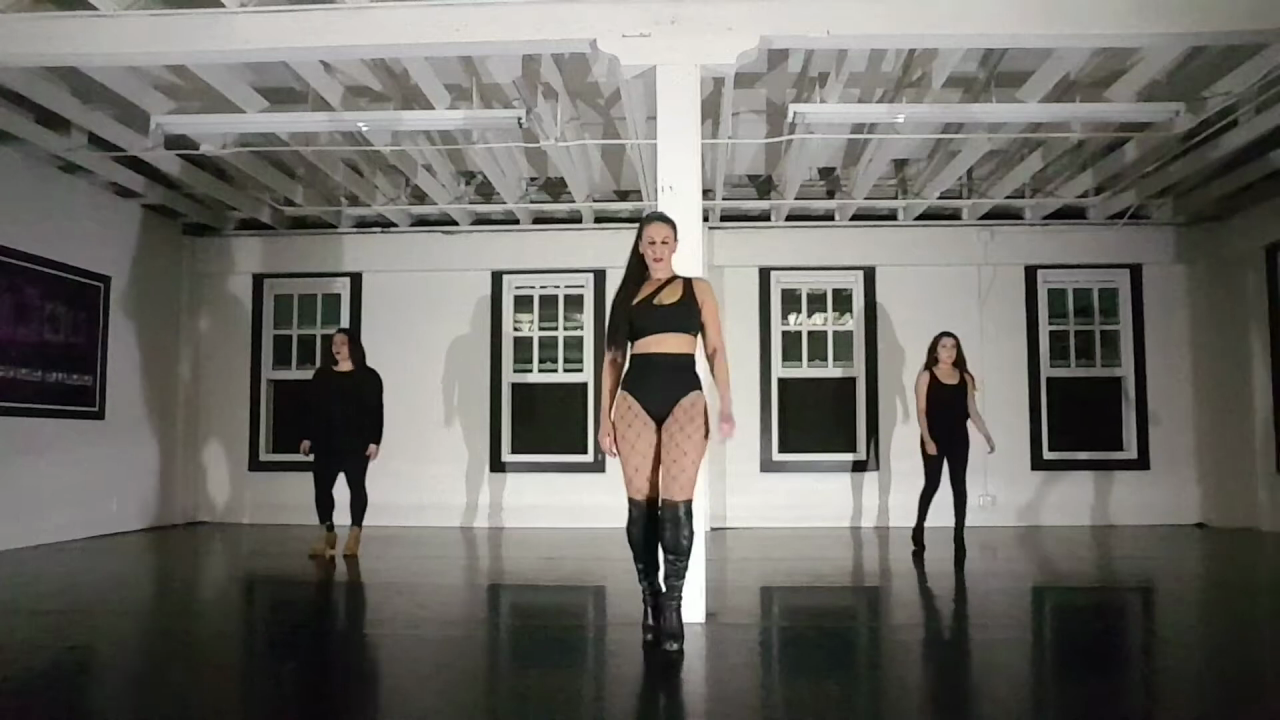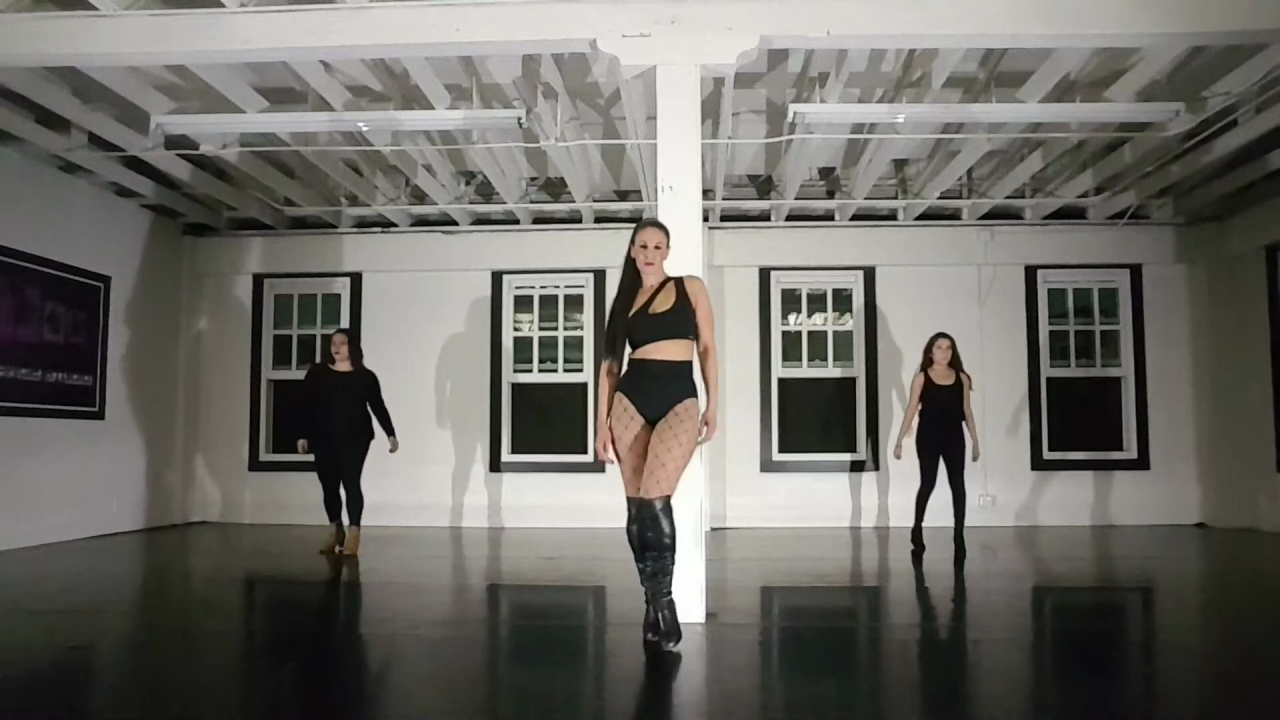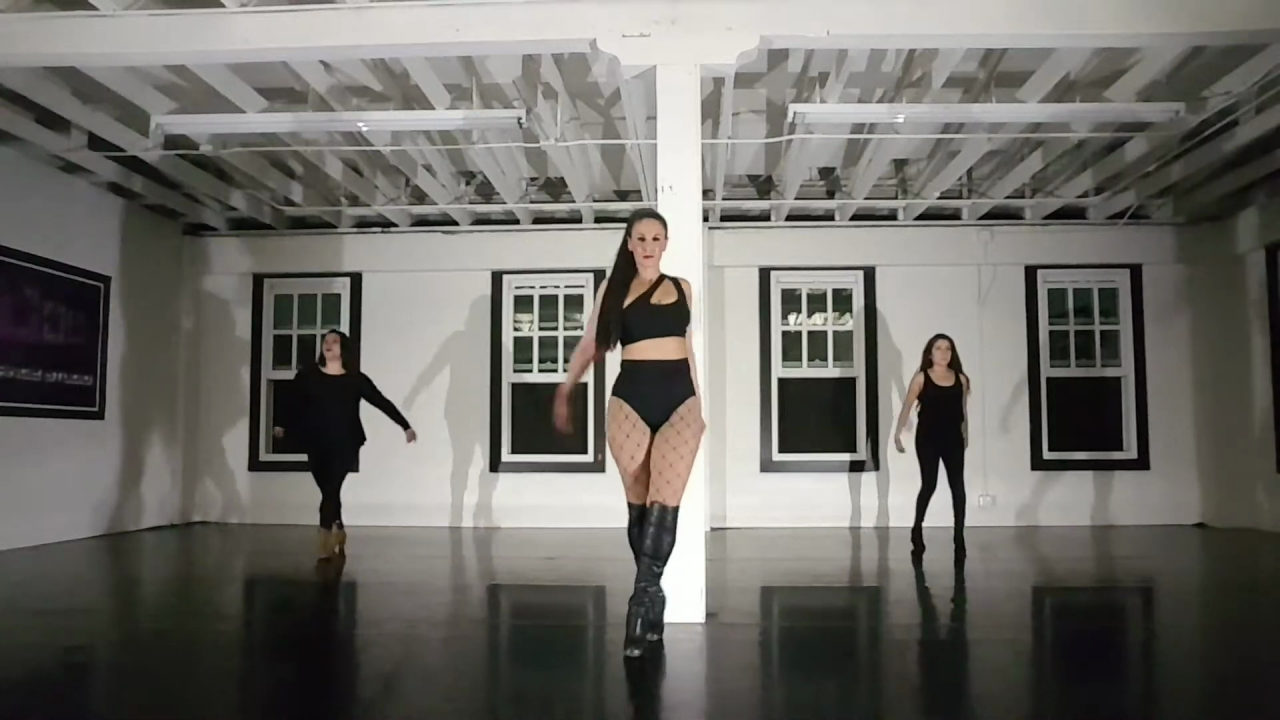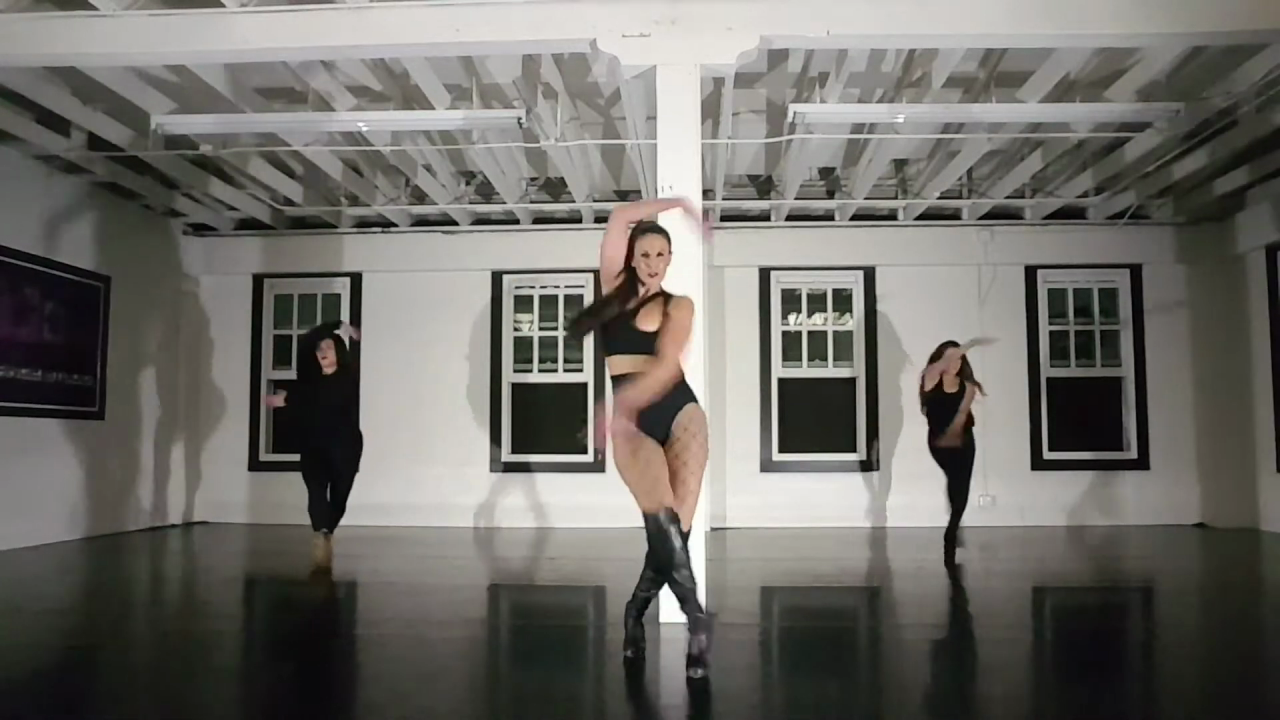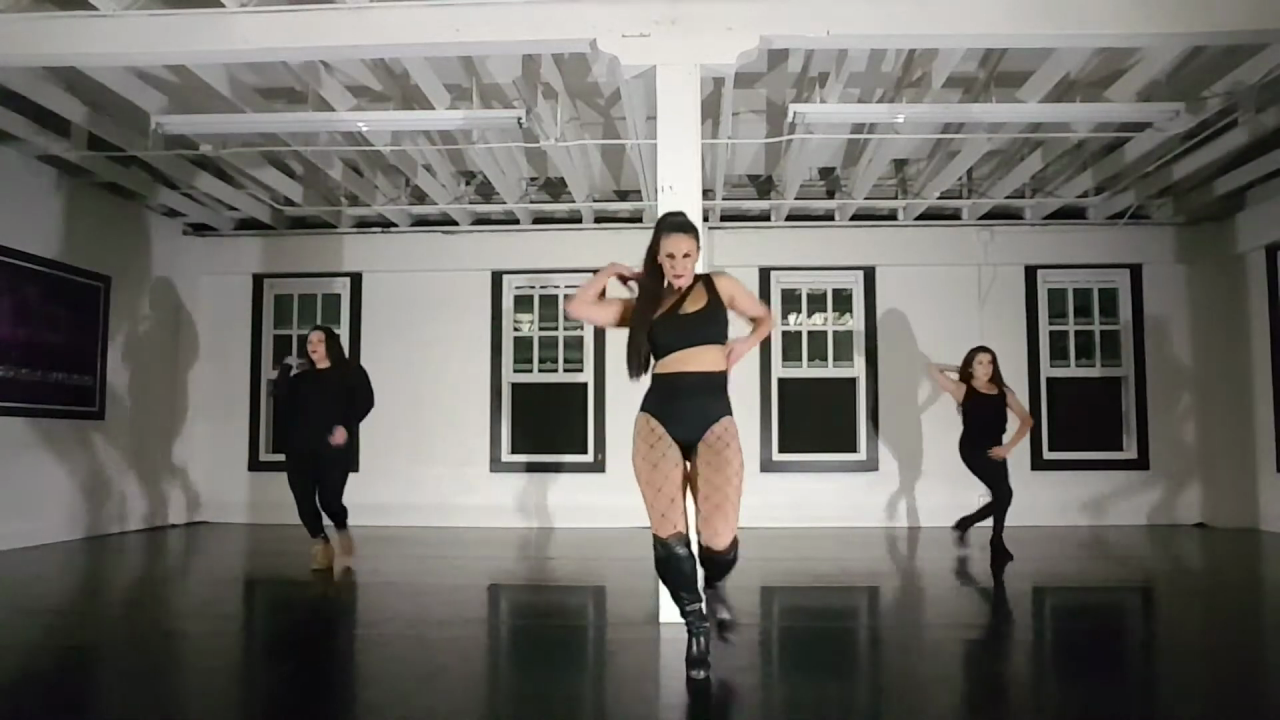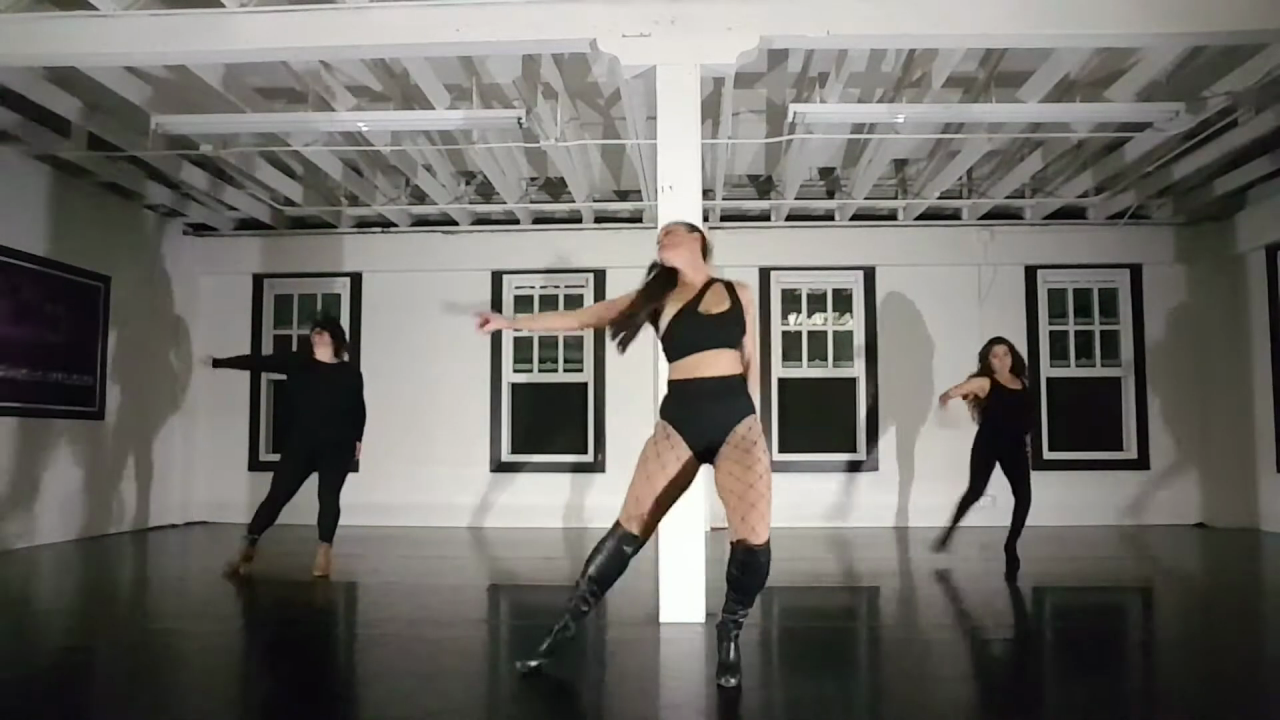
dt=0.5s
person 1, frame 1
left shoulder: (697, 288)
right shoulder: (627, 292)
left elbow: (715, 348)
right elbow: (612, 357)
left wrist: (726, 405)
right wrist: (604, 416)
left hip: (684, 395)
right hip: (635, 397)
left knee: (677, 502)
right knee: (641, 503)
left ankle: (672, 605)
right ankle: (650, 600)
person 1, frame 2
left shoulder: (691, 287)
right shoulder: (624, 300)
left elbow: (707, 347)
right elbow: (610, 364)
left wrist: (712, 404)
right wrist: (602, 423)
left hip: (679, 400)
right hip: (631, 401)
left knee: (655, 497)
right knee: (637, 505)
left ankle: (664, 601)
right ankle: (652, 602)
person 1, frame 3
left shoulder: (681, 287)
right shoulder: (613, 289)
right elbow: (590, 345)
left wrist: (698, 406)
right wrist: (563, 394)
left hip: (680, 401)
right hip: (630, 400)
left knee: (666, 504)
right knee: (640, 506)
left ankle: (640, 603)
right ankle: (652, 593)
person 1, frame 4
left shoulder: (679, 306)
right shoulder: (615, 287)
left elbow: (669, 365)
right elbow: (618, 219)
left wrist: (619, 407)
right wrist: (676, 205)
left hip: (680, 413)
right hip: (633, 422)
left knee: (677, 526)
right knee: (662, 514)
left ankle: (637, 610)
right ankle: (697, 618)
person 1, frame 5
left shoulder: (718, 286)
right shoulder: (641, 304)
left elbow: (765, 318)
right elbow: (579, 310)
left wrist: (742, 347)
right wrist: (610, 272)
left hip: (712, 415)
right hip: (658, 418)
left knee: (720, 539)
right knee: (669, 536)
left ankle: (714, 591)
right ankle: (695, 624)
person 1, frame 6
left shoulder: (737, 293)
right shoulder: (656, 295)
right elbow: (582, 319)
left wrist: (750, 418)
right wrist: (513, 322)
left hip: (733, 419)
right hip: (679, 423)
left knee: (754, 539)
right knee: (629, 532)
left ankle: (730, 632)
right ankle: (567, 626)
person 2, frame 1
left shoulder: (368, 376)
right shoulder: (322, 374)
left elbow: (375, 410)
right elbow: (314, 408)
left wrist: (374, 440)
right wrist: (308, 437)
left hip: (357, 441)
right hip: (327, 440)
left knee: (356, 484)
right knee: (321, 486)
left ankle: (354, 535)
right ankle: (328, 534)
person 2, frame 2
left shoulder: (365, 377)
right shoulder: (317, 373)
left elbow: (378, 406)
right elbow: (307, 406)
left wrist: (391, 434)
right wrist: (304, 435)
left hip: (355, 439)
right hip: (324, 439)
left knee: (351, 483)
right knee: (329, 486)
left ankle: (353, 534)
right ankle: (336, 531)
person 2, frame 3
left shoulder: (356, 380)
right shoulder: (307, 374)
left elbow: (382, 402)
right elbow: (294, 401)
left wrist: (406, 426)
right wrist: (283, 424)
left hip: (345, 444)
right hip: (316, 443)
left knee: (332, 488)
right knee: (327, 489)
left ankle: (325, 535)
right ankle: (337, 531)
person 2, frame 4
left shoulder: (347, 378)
right shoulder: (310, 371)
left elbow: (328, 401)
right elbow: (306, 340)
left wrist: (287, 399)
right wrist: (340, 326)
left hip: (344, 447)
right hip: (312, 445)
left knee: (338, 496)
right knee: (316, 493)
left ankle: (325, 536)
right ankle: (321, 540)
person 2, frame 5
left shoulder: (350, 371)
right shoulder: (301, 374)
left elbow: (365, 402)
right elbow: (279, 398)
left wrist: (346, 426)
right wrist: (286, 369)
left hip: (334, 449)
right hip: (299, 448)
left knee: (329, 497)
right knee: (304, 499)
left ankle: (342, 531)
right ankle: (321, 544)
person 2, frame 6
left shoulder: (350, 373)
right shoulder: (298, 363)
left elbow: (358, 408)
right elbow: (258, 362)
left wrist: (357, 438)
right wrist: (219, 362)
left hip: (337, 446)
right hip: (301, 443)
left knee: (328, 497)
right knee: (277, 494)
left ankle: (324, 552)
right ankle: (248, 547)
person 3, frame 1
left shoulder: (965, 378)
right shoulder: (926, 376)
left elbow: (972, 411)
right elbow: (921, 410)
left wrist: (987, 435)
right wrist: (926, 438)
left hip: (959, 437)
right hip: (935, 437)
left knee: (959, 485)
right knee: (932, 484)
left ankle: (959, 536)
right ankle: (918, 528)
person 3, frame 2
left shoulder: (961, 378)
right shoulder: (922, 378)
left elbow: (967, 411)
right elbow: (911, 410)
left wrist: (975, 440)
right wrist: (899, 440)
left hip: (954, 437)
right hip: (928, 437)
left knee: (958, 485)
right knee: (928, 484)
left ankle: (959, 535)
right ankle: (917, 530)
person 3, frame 3
left shoulder: (960, 379)
right shoulder: (921, 378)
right elbow: (907, 406)
left wrist: (965, 433)
right wrist: (897, 433)
left hip: (953, 437)
right hip: (928, 437)
left knee: (957, 486)
right knee: (929, 485)
left ankle: (959, 537)
right ankle: (917, 531)
person 3, frame 4
left shoulder: (968, 386)
right shoulder: (932, 378)
left elbow: (963, 412)
right elbow: (943, 363)
left wrist: (953, 431)
right wrist: (970, 345)
left hip: (962, 441)
right hip: (939, 440)
left knee: (962, 488)
right knee: (955, 479)
left ankle: (951, 534)
right ankle: (954, 531)
person 3, frame 5
left shoulder: (1003, 392)
right shoulder: (962, 389)
left elbow: (1026, 420)
right elbow: (934, 370)
left wrist: (1010, 445)
right wrist: (955, 371)
left hip: (994, 450)
right hip: (973, 449)
left knee: (1000, 496)
right knee: (1004, 493)
left ankle: (964, 524)
right ankle: (997, 542)
person 3, frame 6
left shoulder: (1022, 383)
right shoulder: (984, 382)
right elbow: (951, 393)
left wrist: (1025, 439)
right wrist: (946, 397)
left hip: (1015, 446)
right hip: (987, 443)
left knee: (1024, 497)
right knee: (975, 491)
left ankle: (1011, 548)
right ankle: (949, 530)
